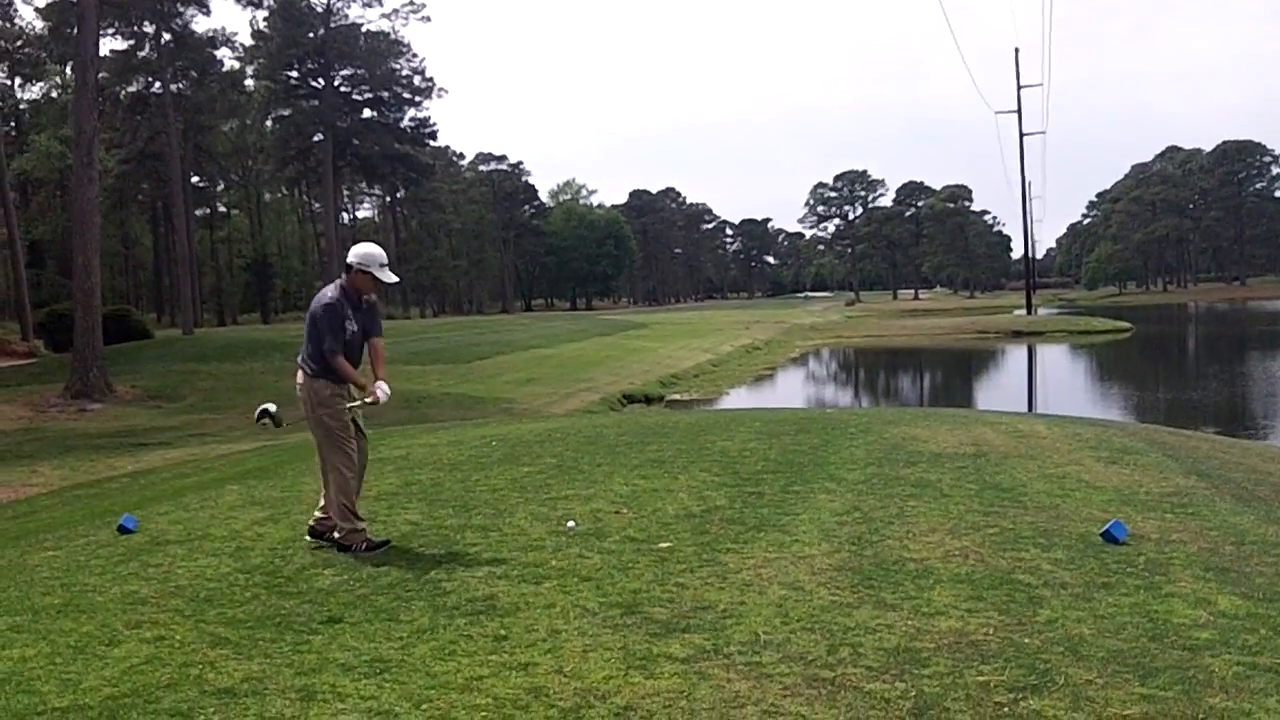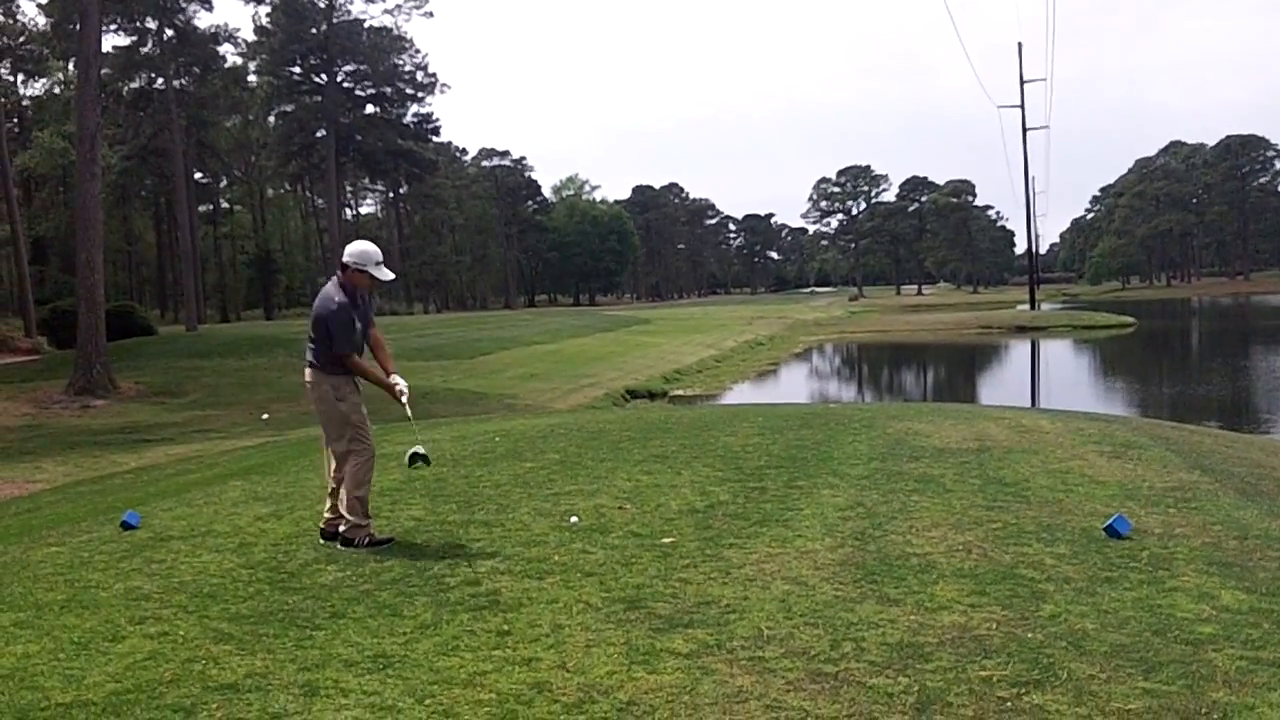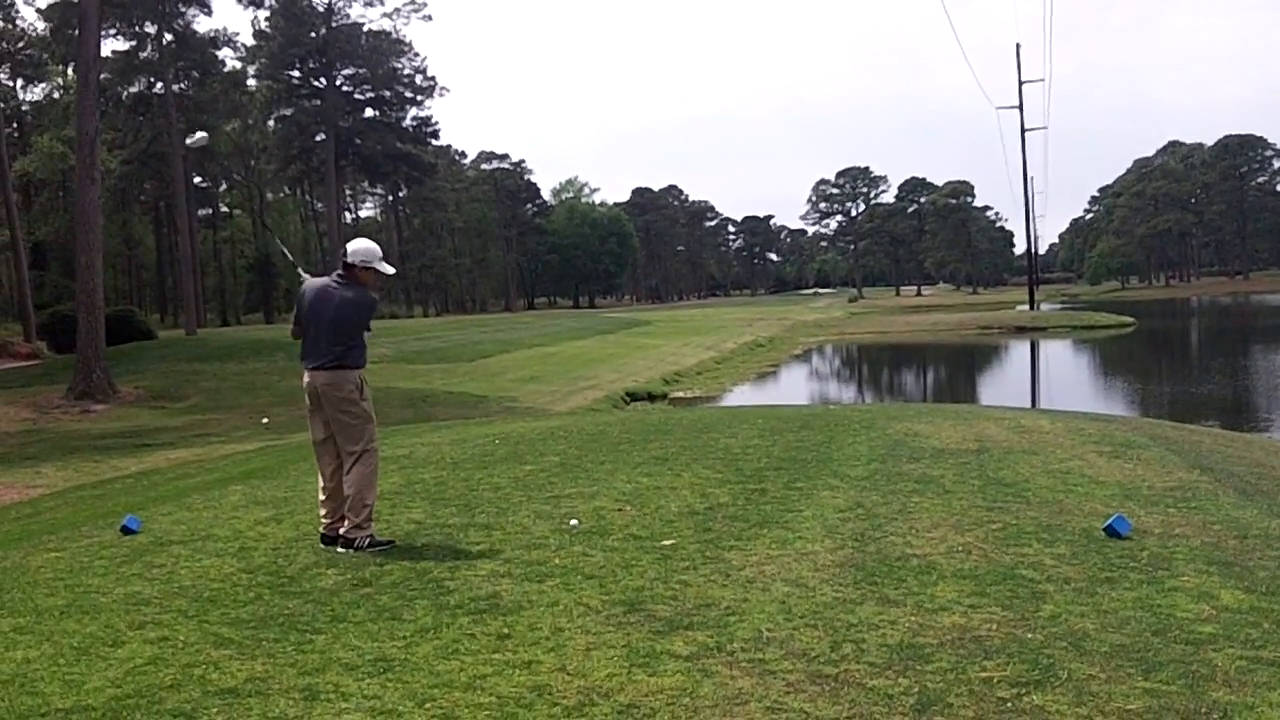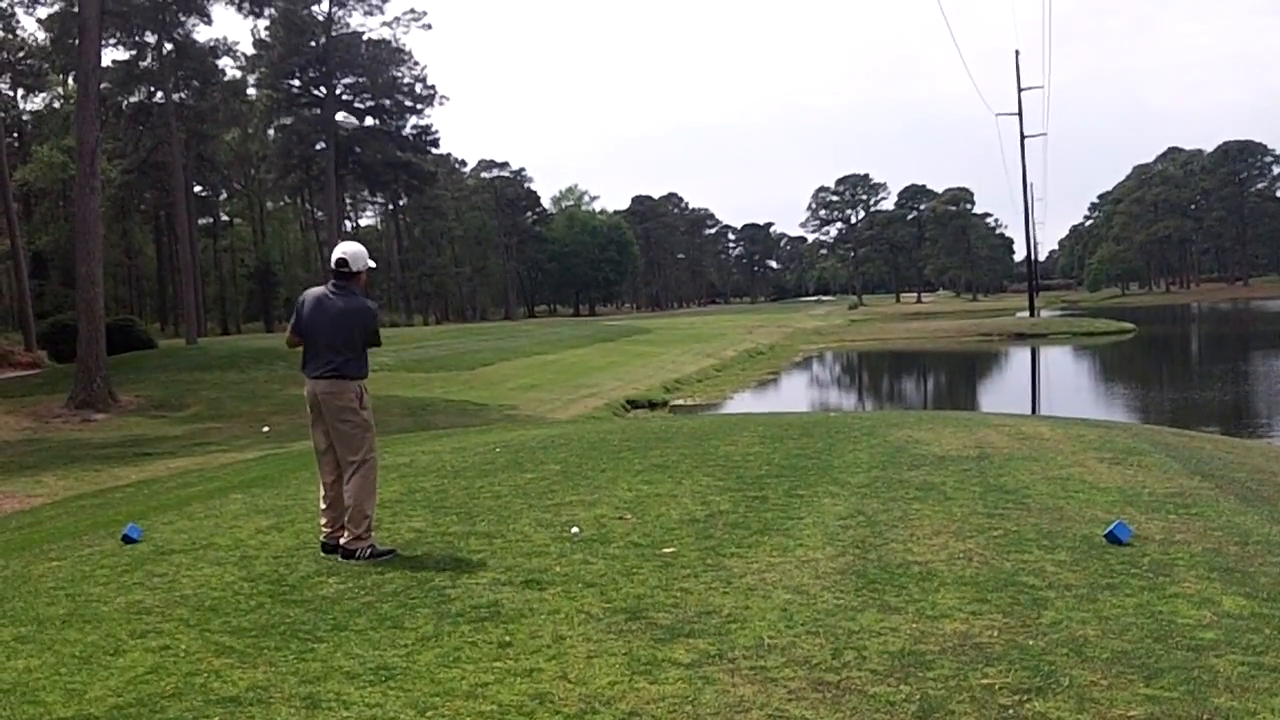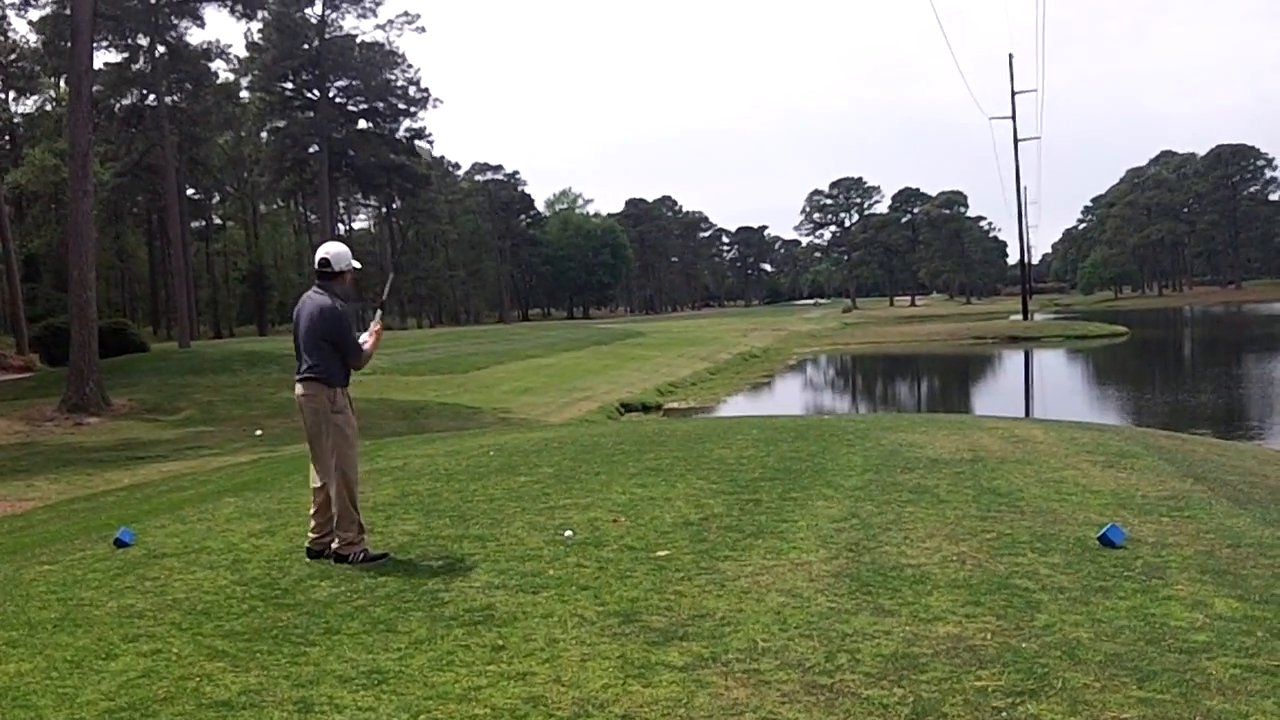
dt=0.5s
person 1, frame 1
left shoulder: (367, 303)
right shoulder: (330, 303)
left elbow: (375, 344)
right elbow: (334, 357)
left wrist: (380, 382)
right wrist: (363, 387)
left hip: (339, 385)
right hip: (321, 386)
left knee: (356, 454)
right knee: (342, 460)
left ankle: (324, 523)
right ankle: (349, 536)
person 1, frame 2
left shoulder: (355, 294)
right shoulder: (337, 305)
left elbow: (374, 335)
right elbow: (348, 358)
left wrist: (393, 375)
right wrist: (385, 385)
left hip: (330, 379)
right hip: (332, 383)
left knee: (342, 454)
right knee: (357, 452)
left ankle: (333, 522)
right ankle: (354, 531)
person 1, frame 3
left shoulder: (310, 288)
right shoulder: (366, 301)
left elbow: (296, 333)
left hip: (313, 378)
right hip: (344, 381)
left knee: (329, 456)
right knee: (361, 454)
left ankle: (331, 527)
right ankle: (355, 532)
person 1, frame 4
left shoulder: (309, 298)
right shoulder: (364, 309)
left elbow: (291, 341)
right elbow: (372, 343)
left hip: (314, 386)
right hip: (345, 390)
left knee: (329, 465)
right knee: (360, 464)
left ankle: (332, 534)
right ankle: (355, 542)
person 1, frame 5
left shoulder: (305, 302)
right shoulder: (335, 309)
right elbow: (357, 361)
left wrist: (358, 341)
right wrist: (374, 339)
left hip: (307, 388)
right hip: (327, 393)
left knee: (324, 470)
right knee: (341, 469)
left ankle: (319, 541)
right ankle: (348, 546)
